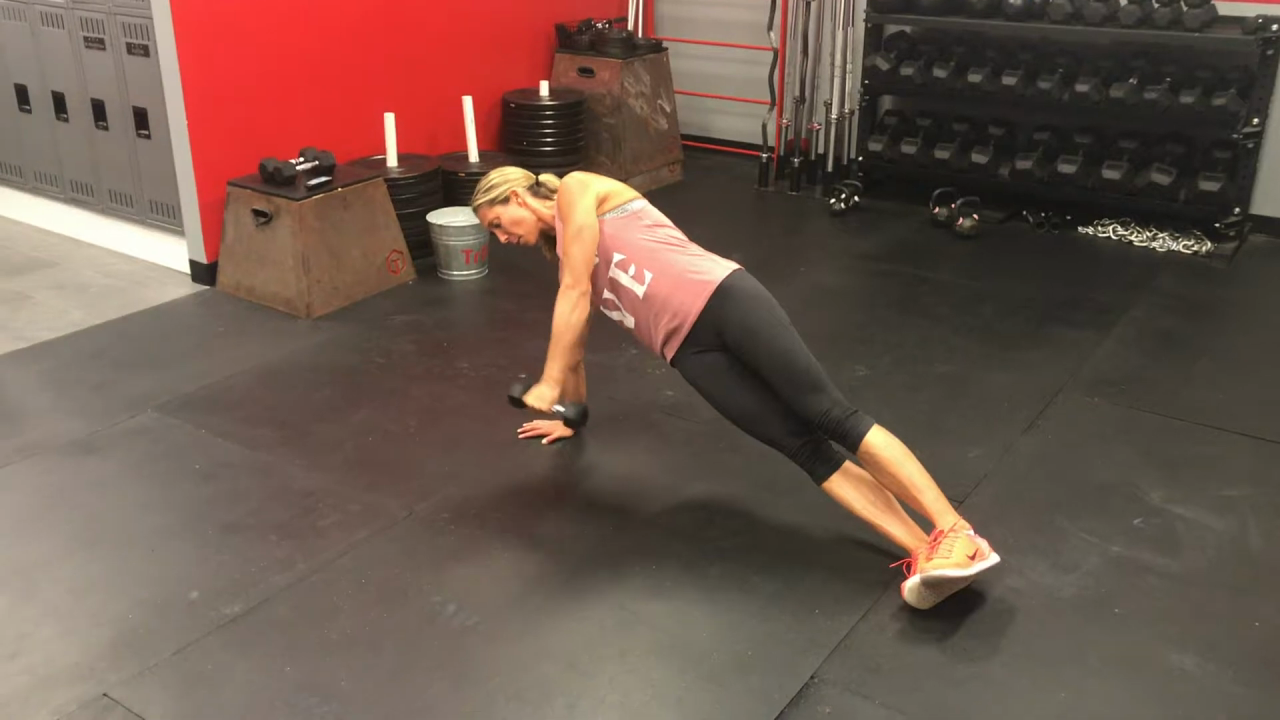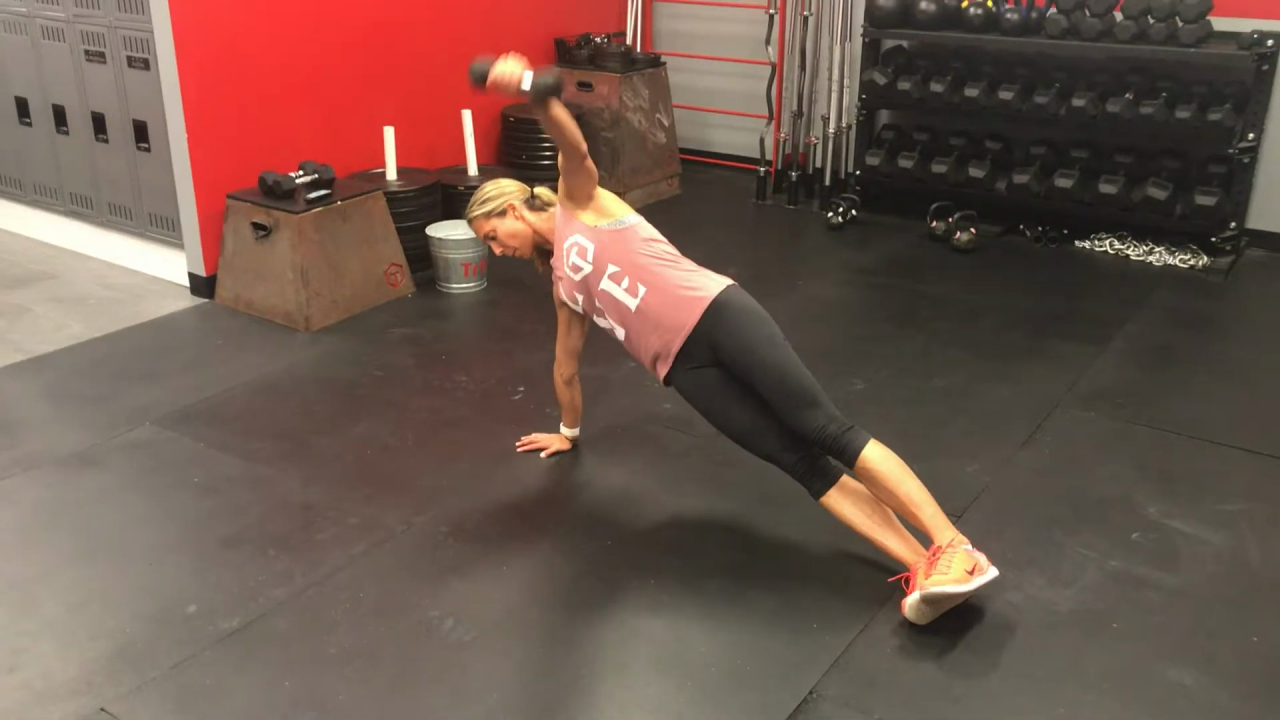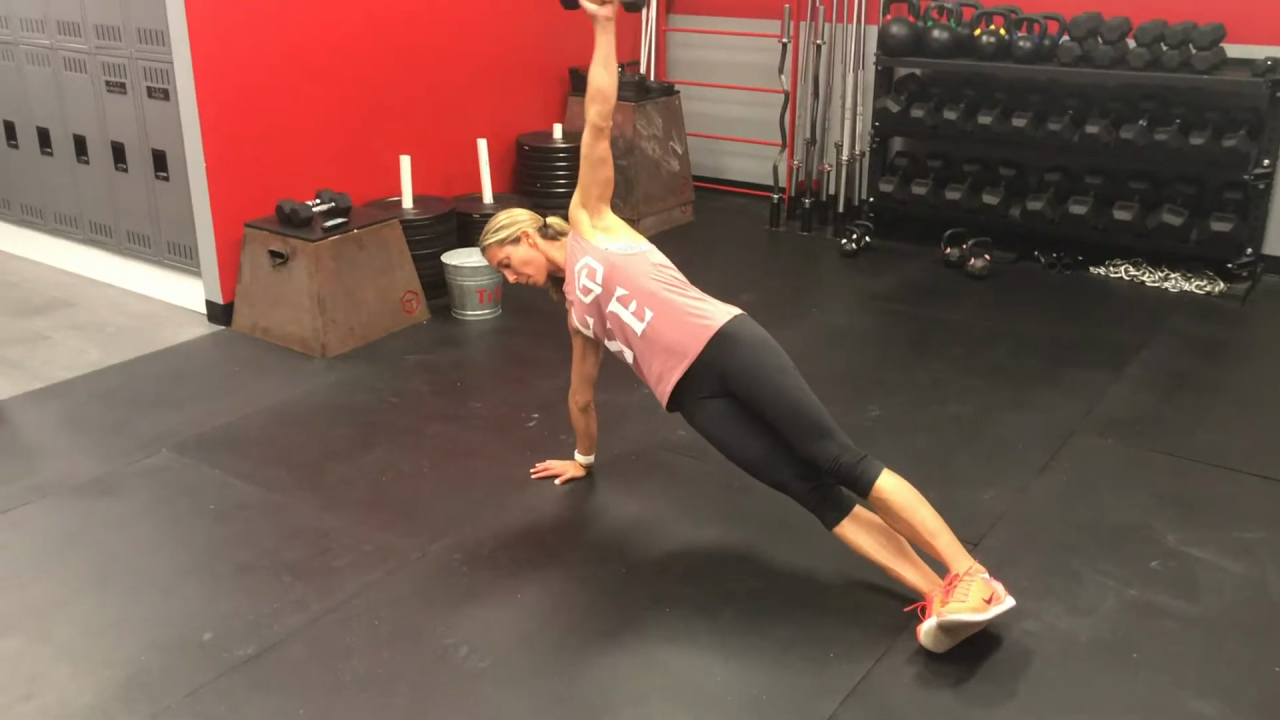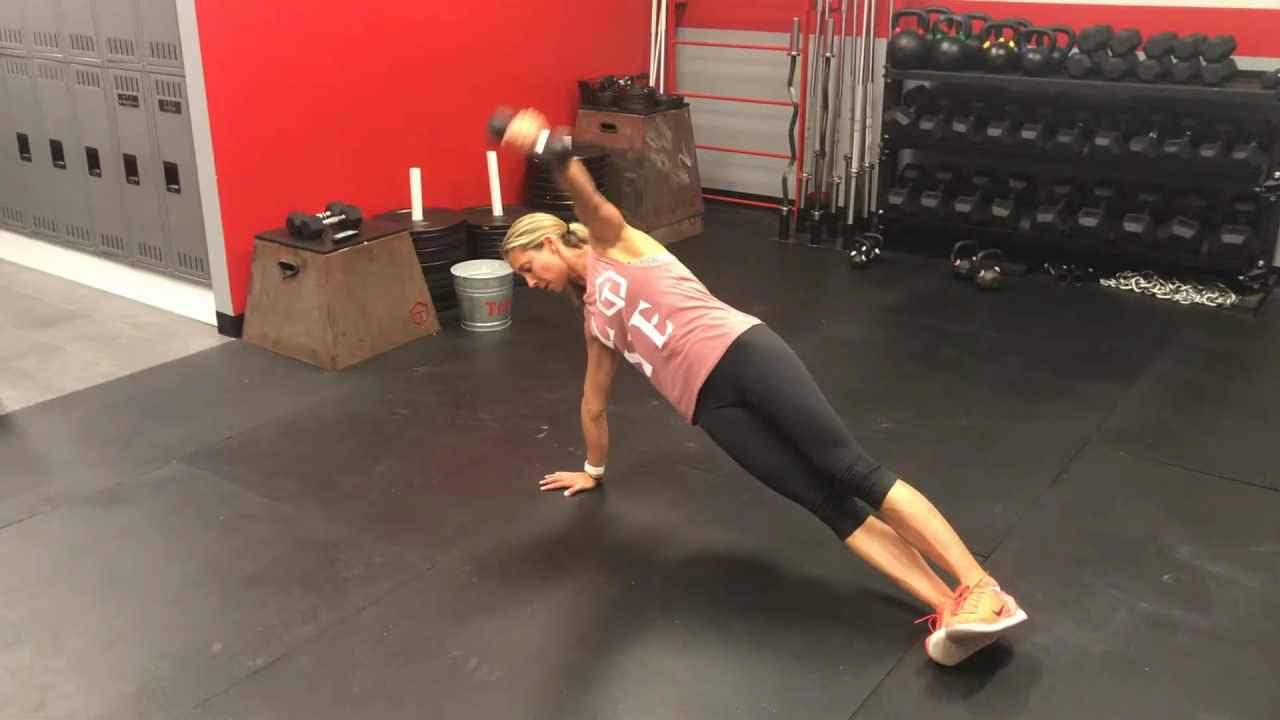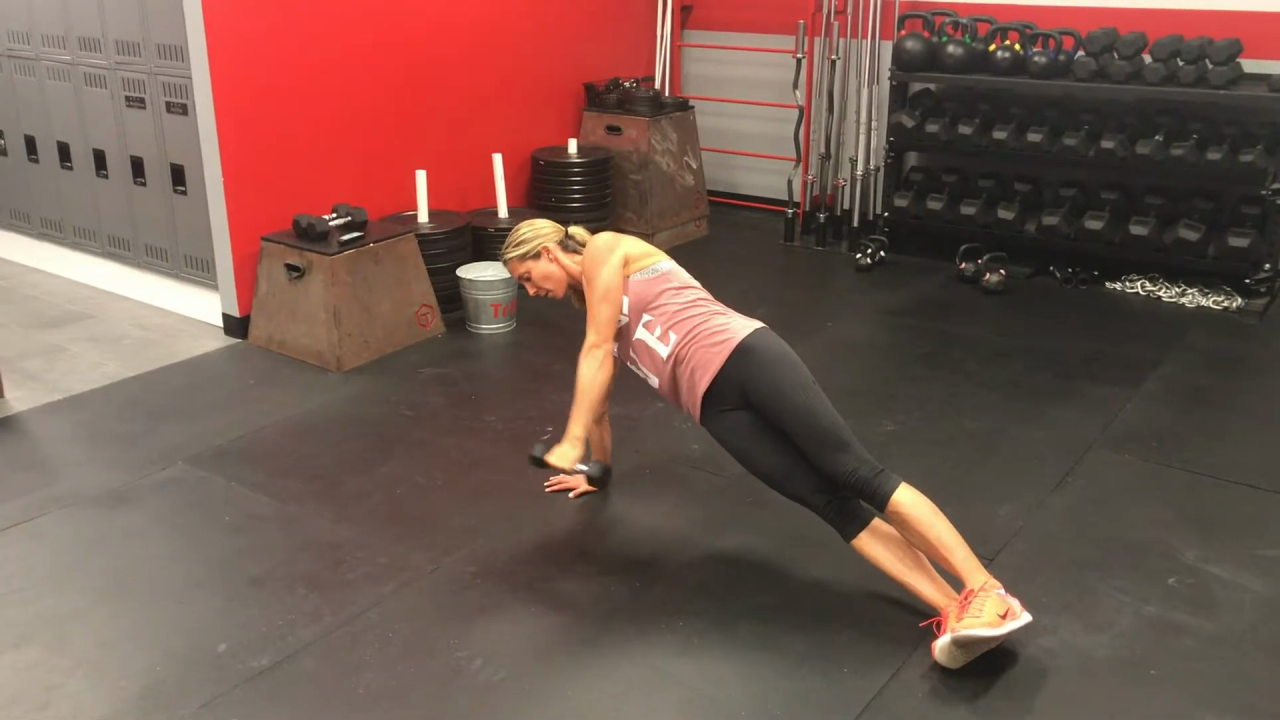
dt=0.7s
person 1, frame 1
left shoulder: (578, 190)
right shoulder: (564, 258)
left elbow: (576, 292)
right elbow: (573, 346)
left wrist: (547, 385)
left hip: (722, 297)
right hip: (689, 347)
left knee: (831, 415)
right knee: (805, 448)
left ankle: (956, 533)
right ankle: (922, 551)
person 1, frame 2
left shoulder: (579, 204)
right shoulder: (563, 283)
left elbow: (571, 142)
right elbow: (567, 366)
left wrist: (529, 93)
right wrist: (567, 432)
left hip: (715, 309)
right hip: (687, 364)
left knee: (828, 432)
right knee: (805, 464)
left ankle: (954, 548)
right ankle: (922, 568)
person 1, frame 3
left shoulder: (588, 222)
right shoulder: (575, 310)
left elbow: (598, 124)
right elbow: (582, 392)
right wrist: (583, 459)
left hip: (725, 342)
right hip: (694, 395)
left knee: (840, 461)
right knee: (813, 492)
left ankle: (971, 578)
right ankle: (938, 596)
person 1, frame 4
left shoulder: (609, 244)
right shoulder: (595, 320)
left elbow: (586, 195)
right elbow: (594, 403)
left wrist: (543, 146)
right wrist: (593, 470)
left hip: (742, 352)
right hip: (711, 403)
left knee: (853, 471)
right knee: (828, 504)
left ankle: (981, 589)
right ankle: (948, 609)
person 1, frame 5
left shoulder: (606, 249)
right shoulder: (592, 314)
left elbow: (599, 353)
right elbow: (595, 398)
left wrist: (571, 442)
right wrist: (596, 467)
left hip: (746, 354)
right hip: (715, 402)
left knee: (858, 474)
right knee: (832, 503)
left ankle: (986, 592)
right ankle: (953, 611)
